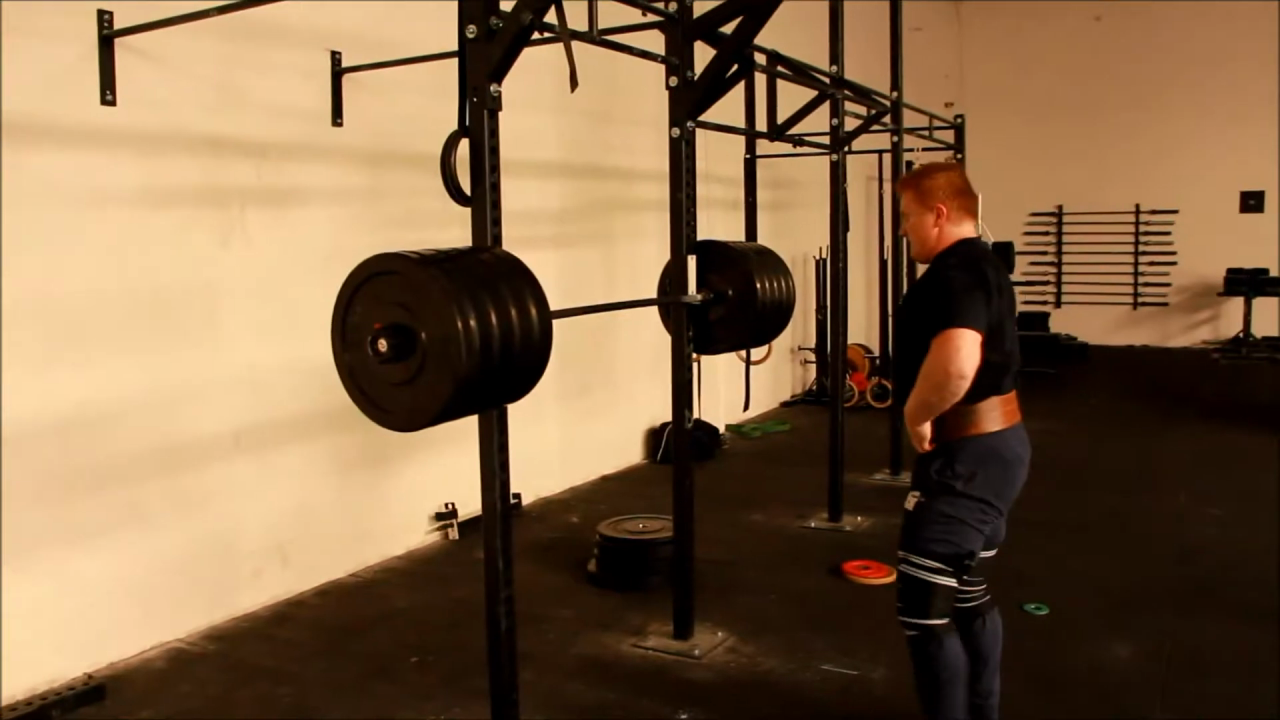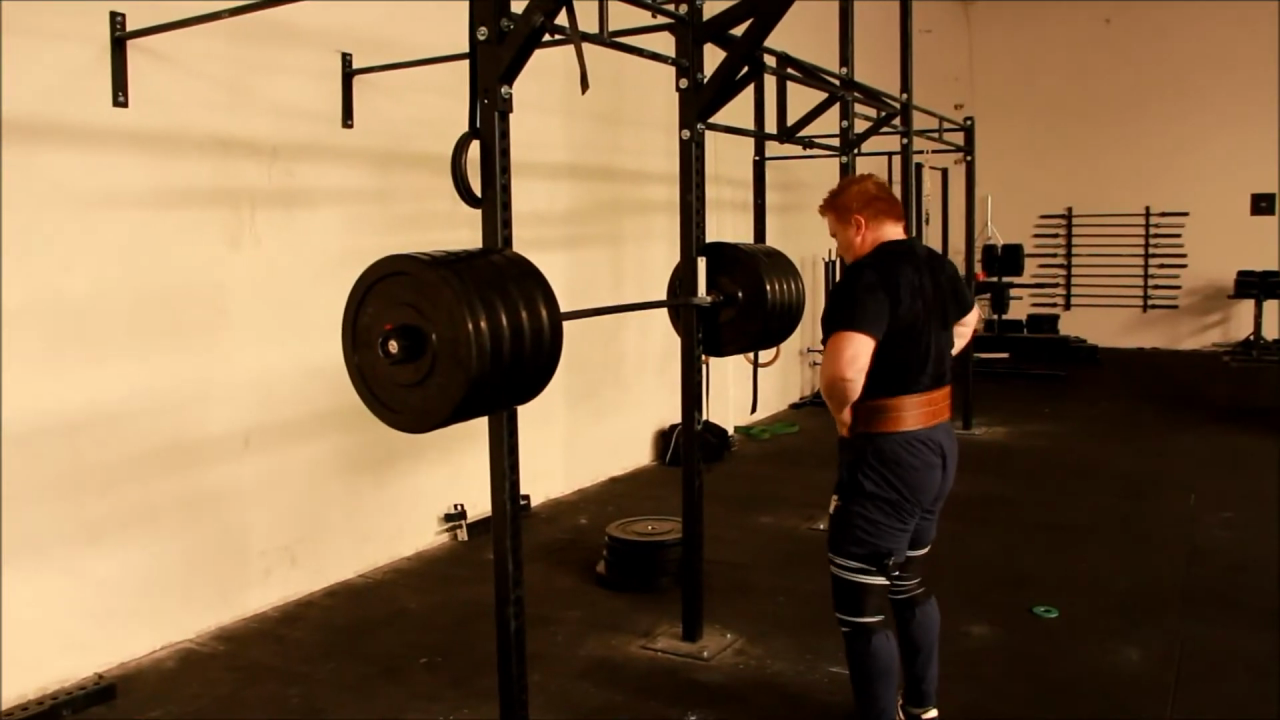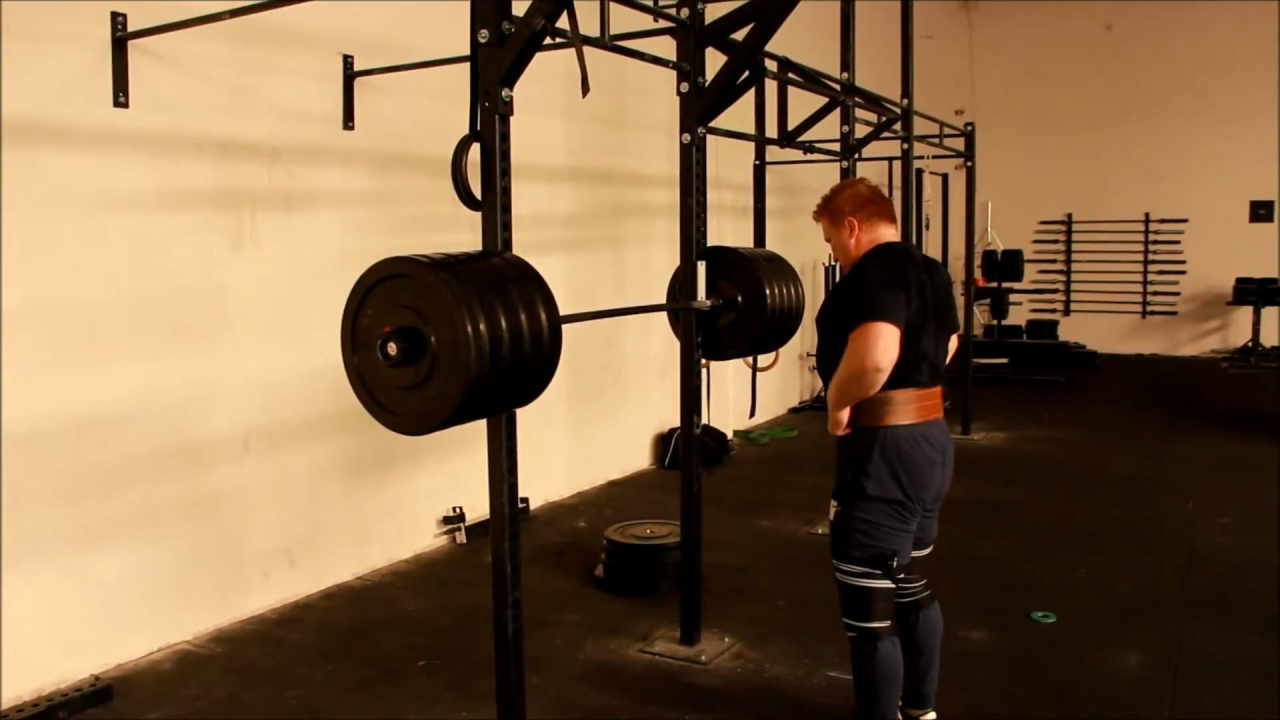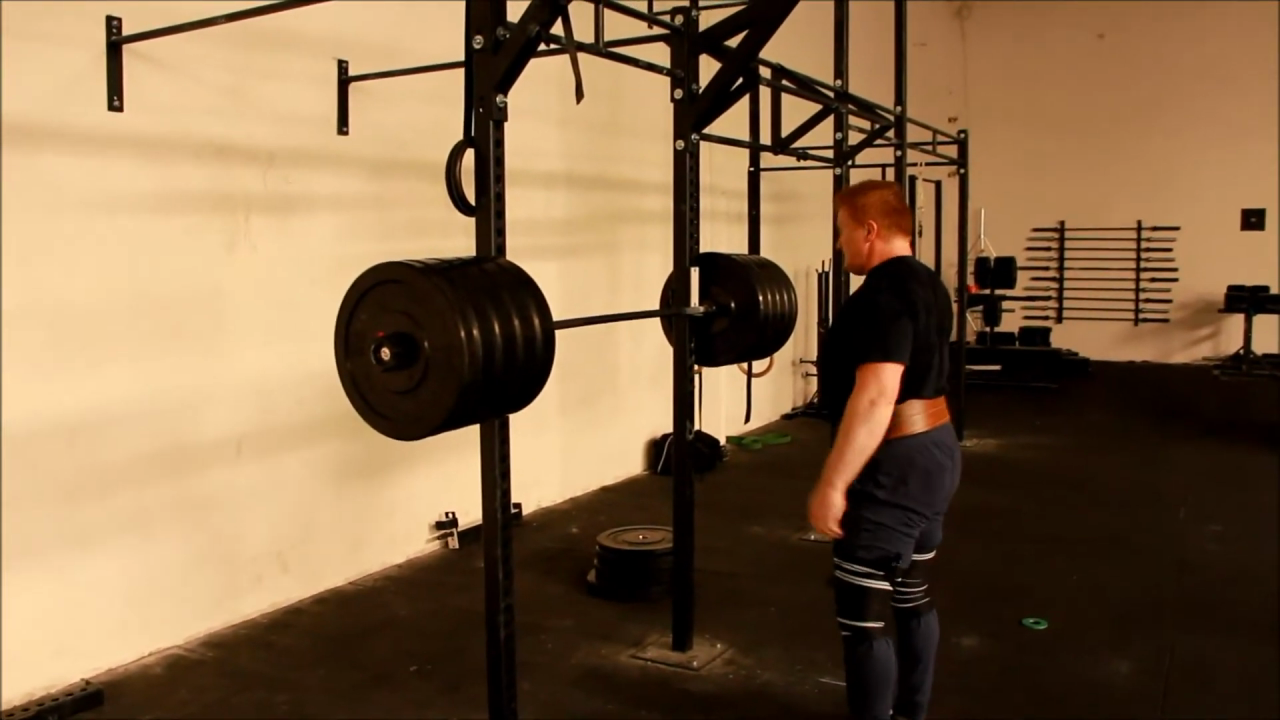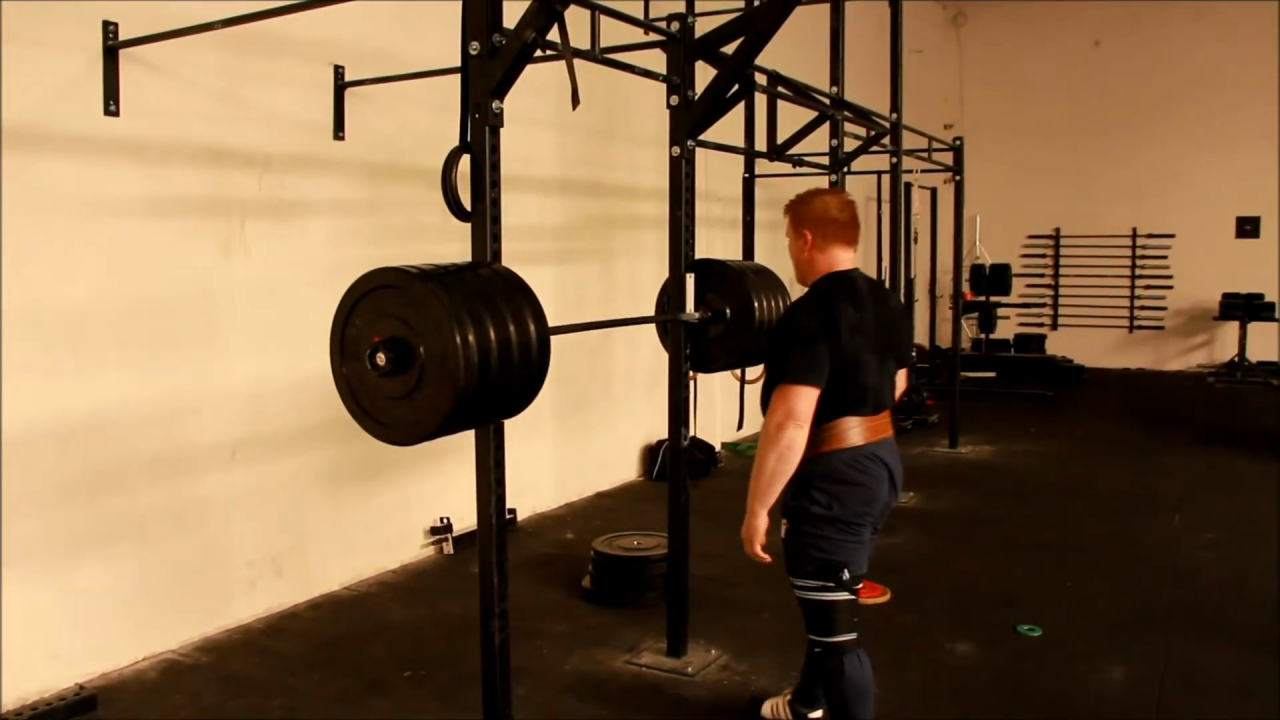
dt=1s
person 1, frame 1
left shoulder: (951, 273)
right shoulder: (985, 265)
left elbow: (955, 363)
left wrist: (916, 416)
left hip: (966, 457)
right hip: (996, 445)
left knee: (923, 607)
right knee: (968, 591)
person 1, frame 2
left shoulder: (868, 276)
right shoulder: (936, 266)
left elbow: (843, 368)
right elbow: (966, 321)
left wrist: (840, 409)
left hip: (887, 454)
right hip: (935, 444)
left knee: (860, 604)
right knee: (906, 580)
person 1, frame 3
left shoulder: (873, 274)
right shoulder: (930, 270)
left elbow: (873, 356)
left wrist: (838, 402)
left hip: (885, 453)
right hip: (930, 442)
left knee: (869, 610)
right knee: (912, 586)
person 1, frame 4
left shoulder: (883, 294)
right shoulder: (927, 285)
left elbow: (874, 397)
left wrist: (831, 484)
left hip: (895, 464)
right hip: (934, 449)
left knee: (862, 612)
right knee: (911, 593)
person 1, frame 5
left shoulder: (812, 314)
right shoulder: (883, 300)
left elbow: (789, 421)
left wrist: (757, 508)
left hip: (835, 476)
right hip: (881, 460)
left knee: (834, 625)
right knee: (829, 601)
